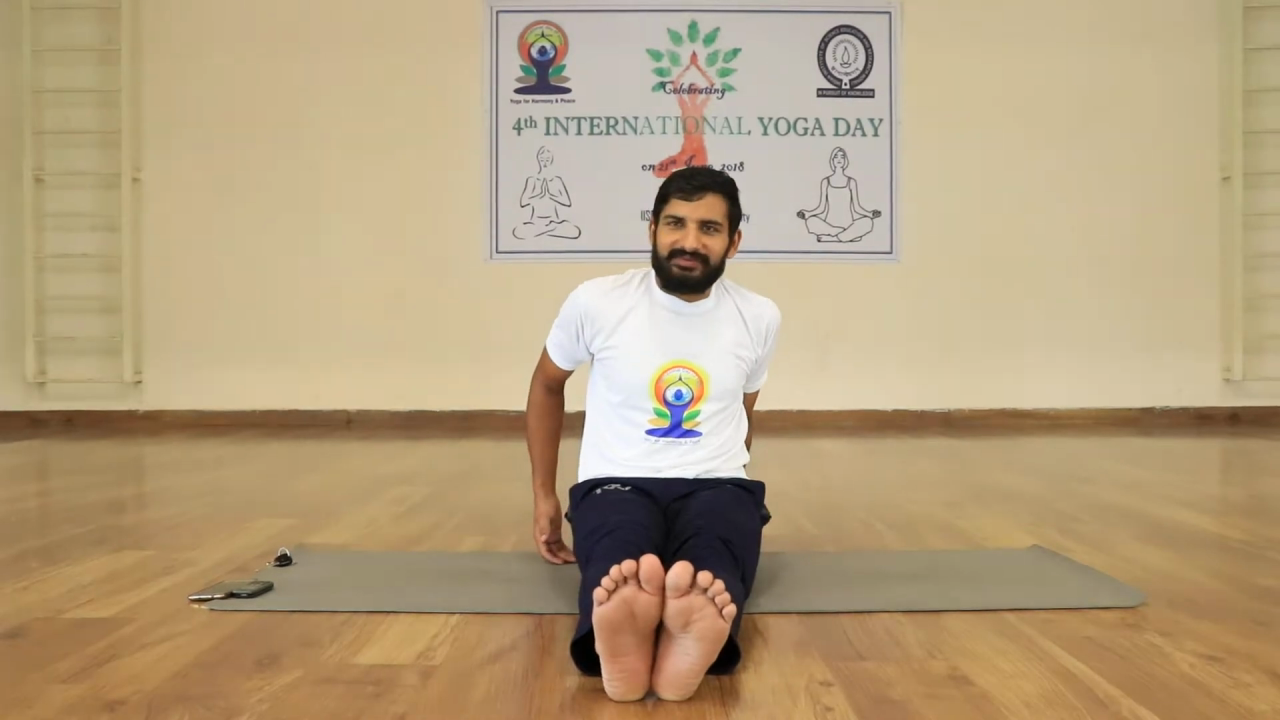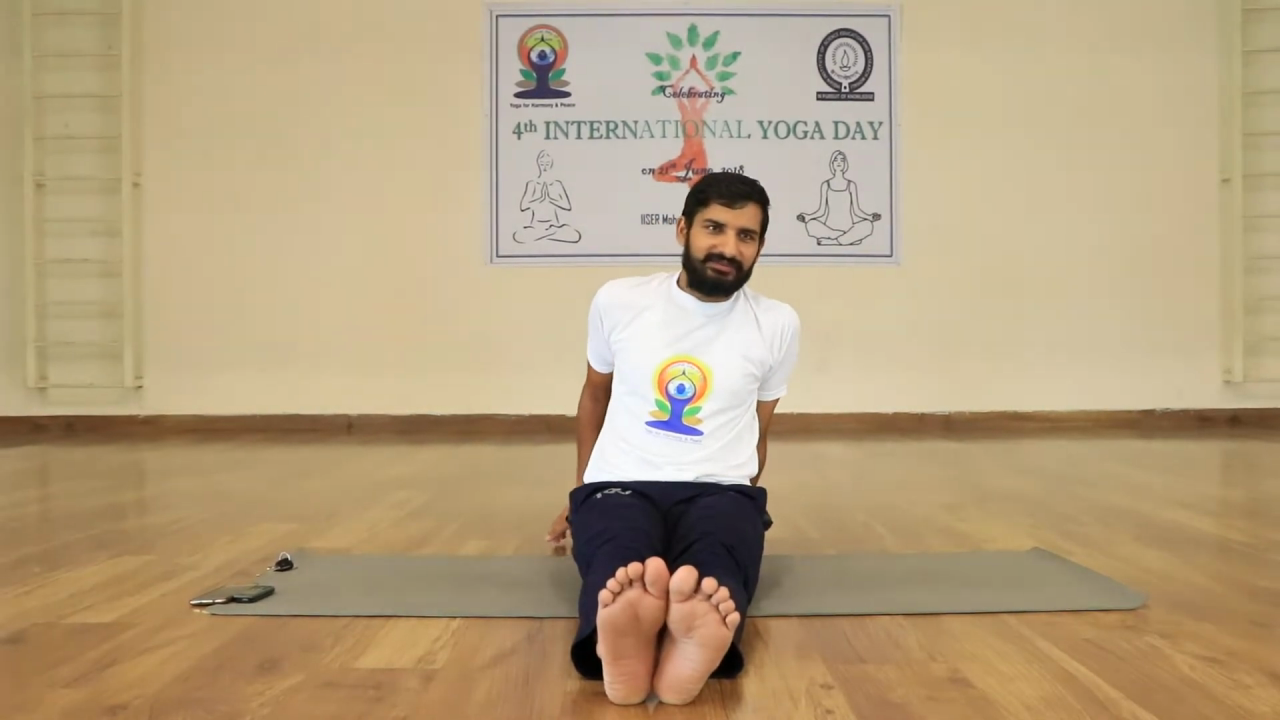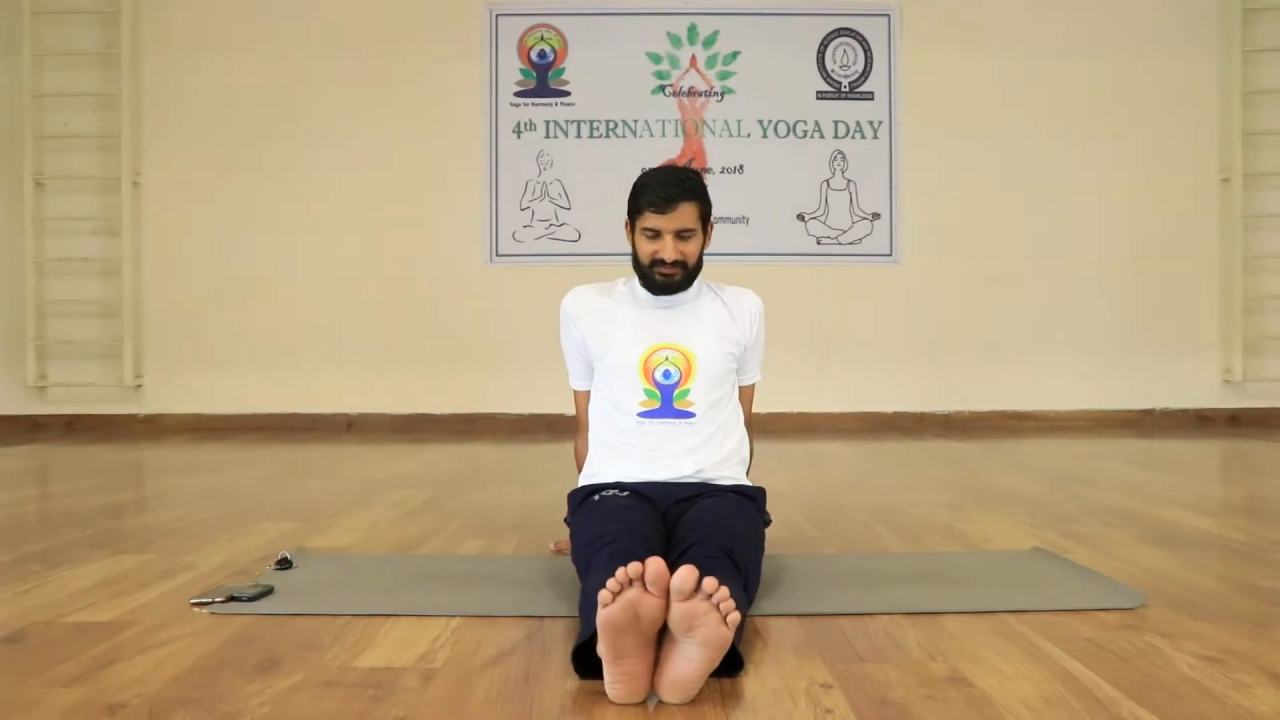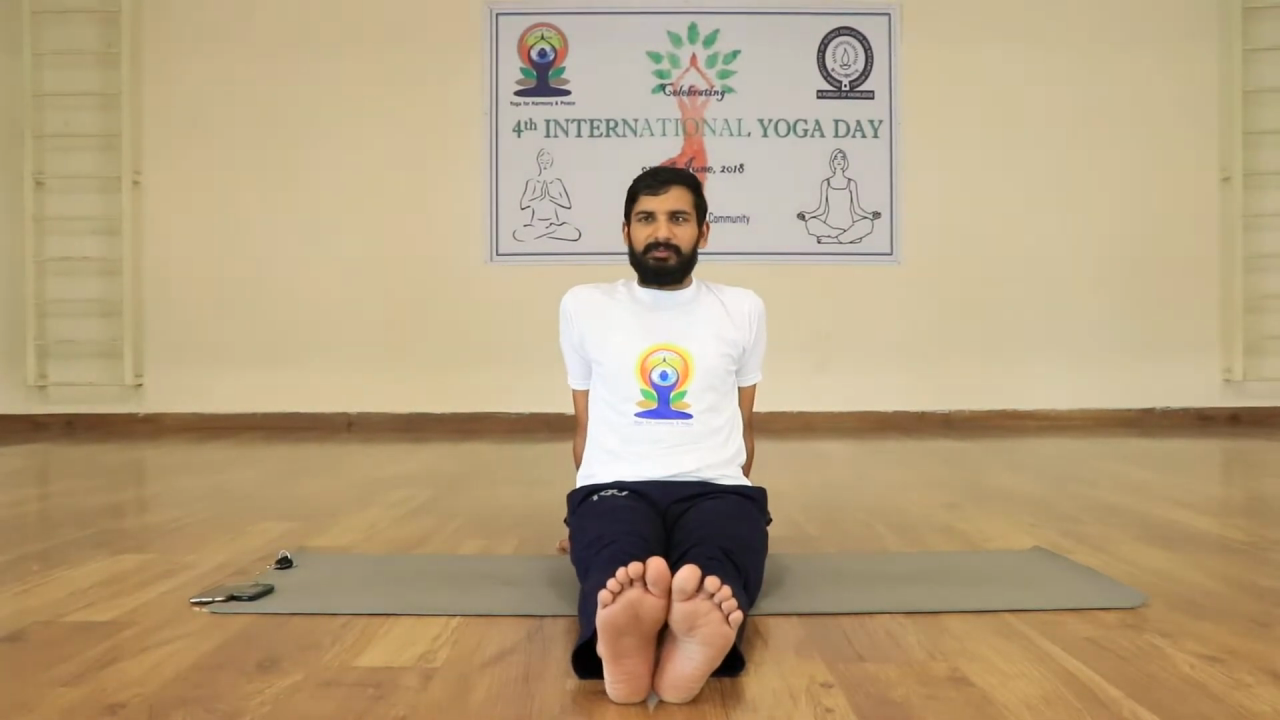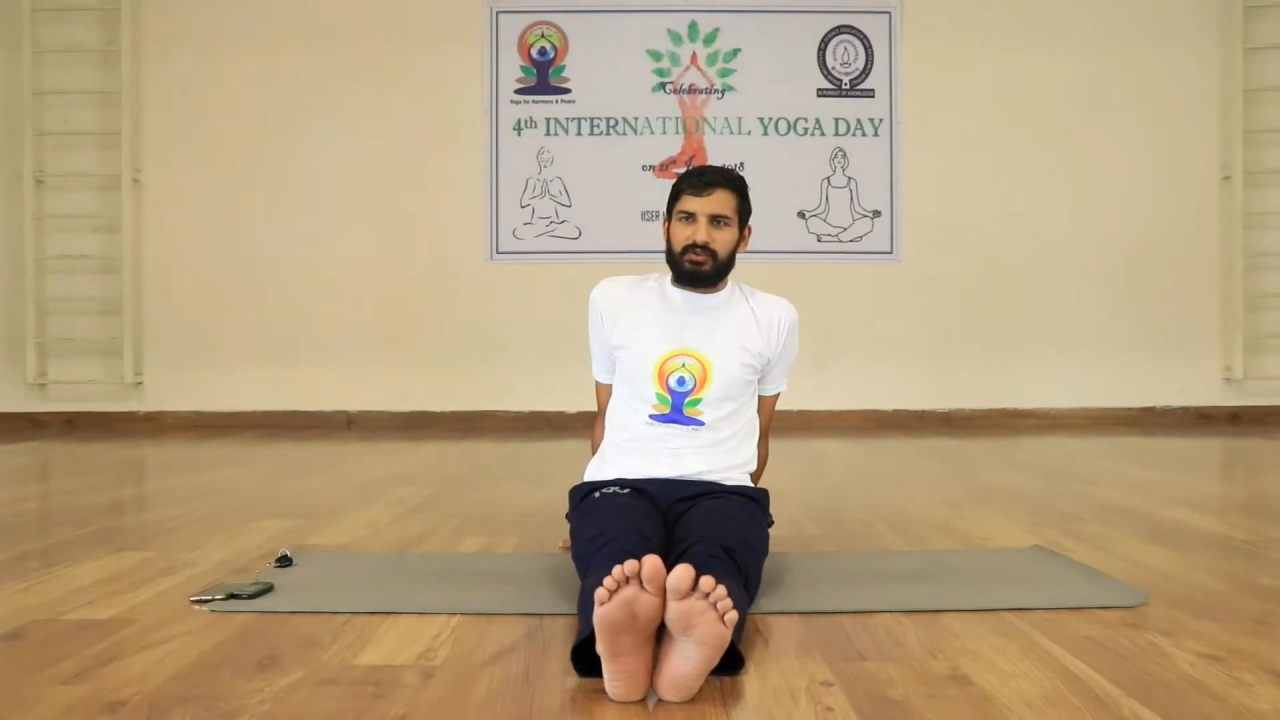
dt=1s
person 1, frame 1
left shoulder: (759, 317)
right shoulder: (596, 302)
right elbow: (546, 385)
right wrist: (543, 494)
left hip: (716, 487)
right hip: (616, 483)
left knee: (711, 570)
right knee: (619, 562)
left ankle: (691, 640)
right ankle: (619, 643)
person 1, frame 2
left shoulder: (777, 323)
right shoulder: (618, 301)
left wrist: (739, 510)
right wrist: (579, 493)
left hip: (718, 490)
right hip: (622, 485)
left knee: (715, 569)
right knee: (619, 566)
left ankle: (698, 642)
right ankle: (621, 646)
person 1, frame 3
left shoulder: (743, 309)
right shoulder: (584, 307)
left wrist: (727, 498)
right wrist: (593, 511)
left hip: (715, 489)
right hip: (618, 486)
left knee: (712, 578)
right knee: (619, 570)
left ankle: (694, 643)
right ankle: (618, 643)
person 1, frame 4
left shoulder: (742, 308)
right shoulder: (584, 306)
left wrist: (732, 504)
right wrist: (590, 509)
left hip: (714, 487)
right hip: (616, 486)
left knee: (714, 577)
right knee: (619, 569)
left ankle: (695, 642)
right ankle: (617, 642)
person 1, frame 5
left shoulder: (773, 317)
right shoulder: (613, 298)
left wrist: (737, 508)
right wrist: (599, 504)
left hip: (721, 490)
right hip: (623, 483)
left knee: (713, 574)
right knee: (618, 567)
left ankle: (698, 639)
right ankle: (619, 642)
